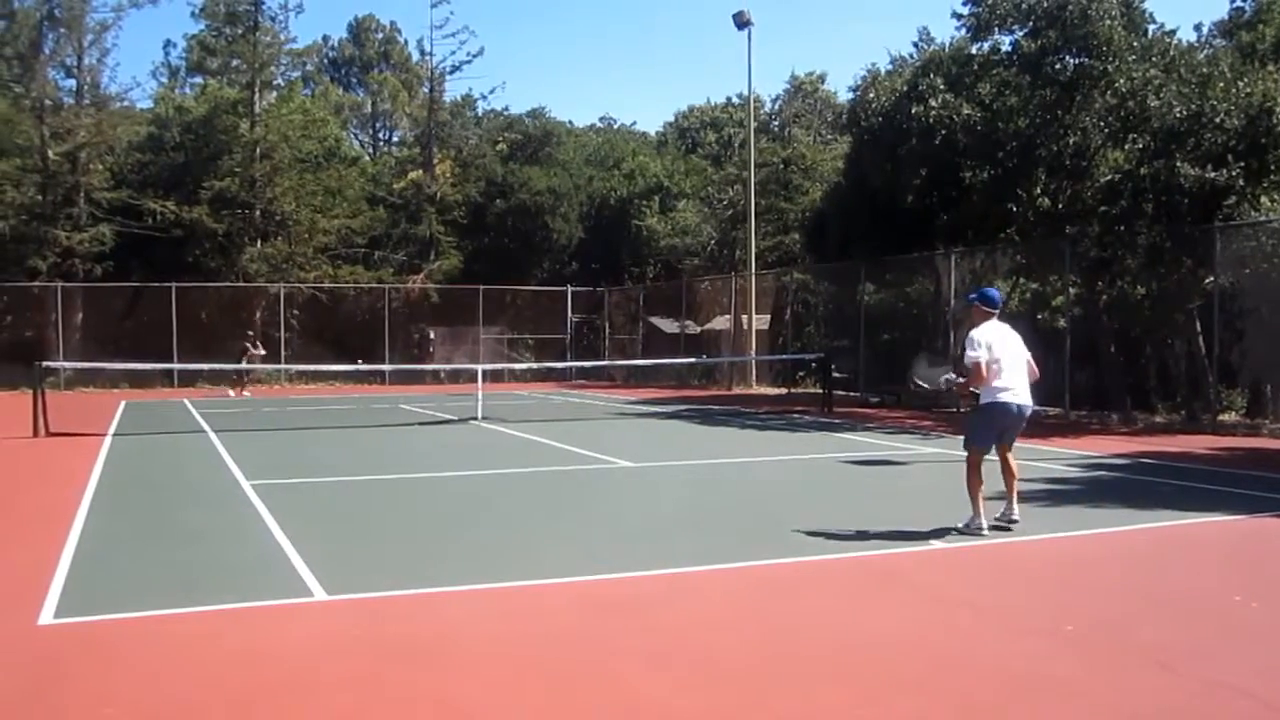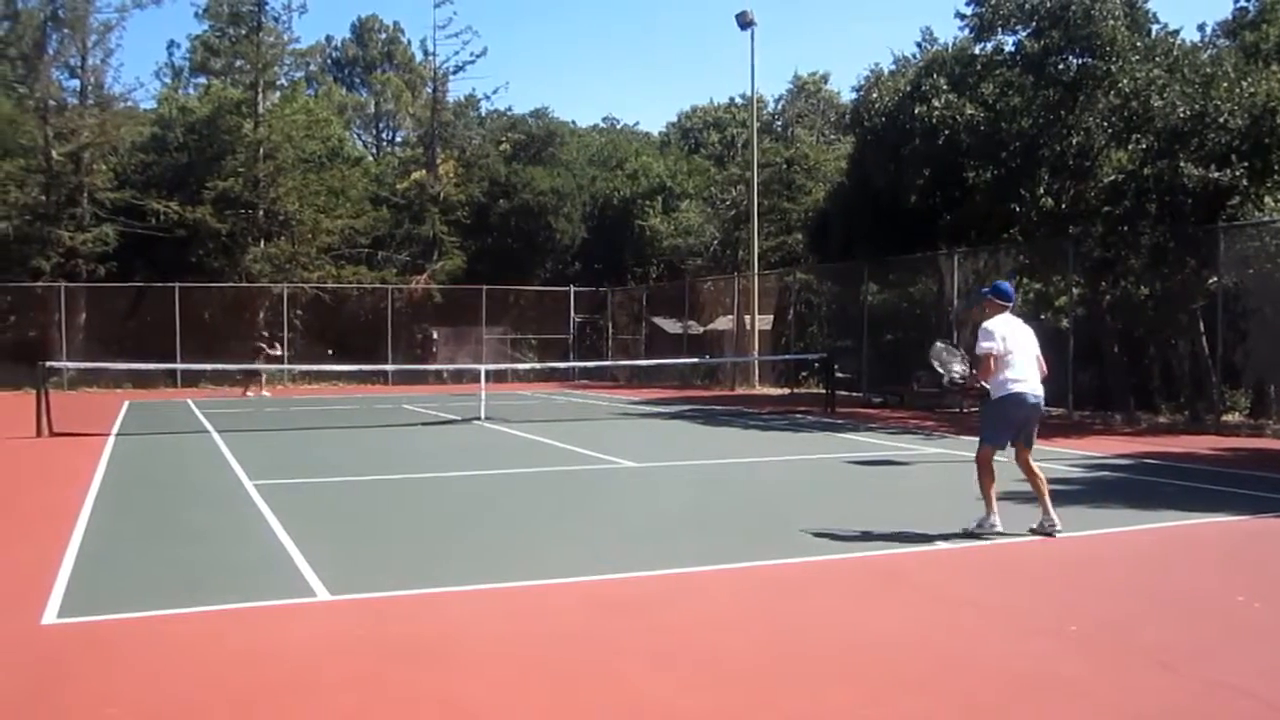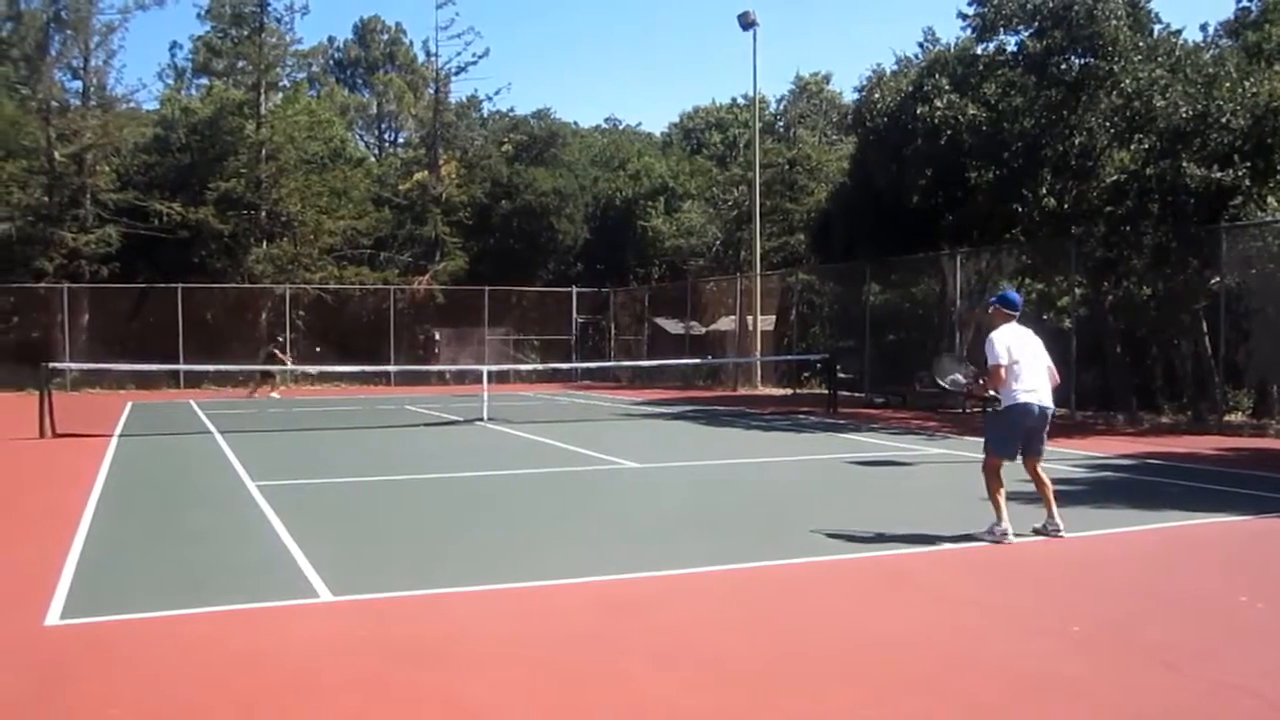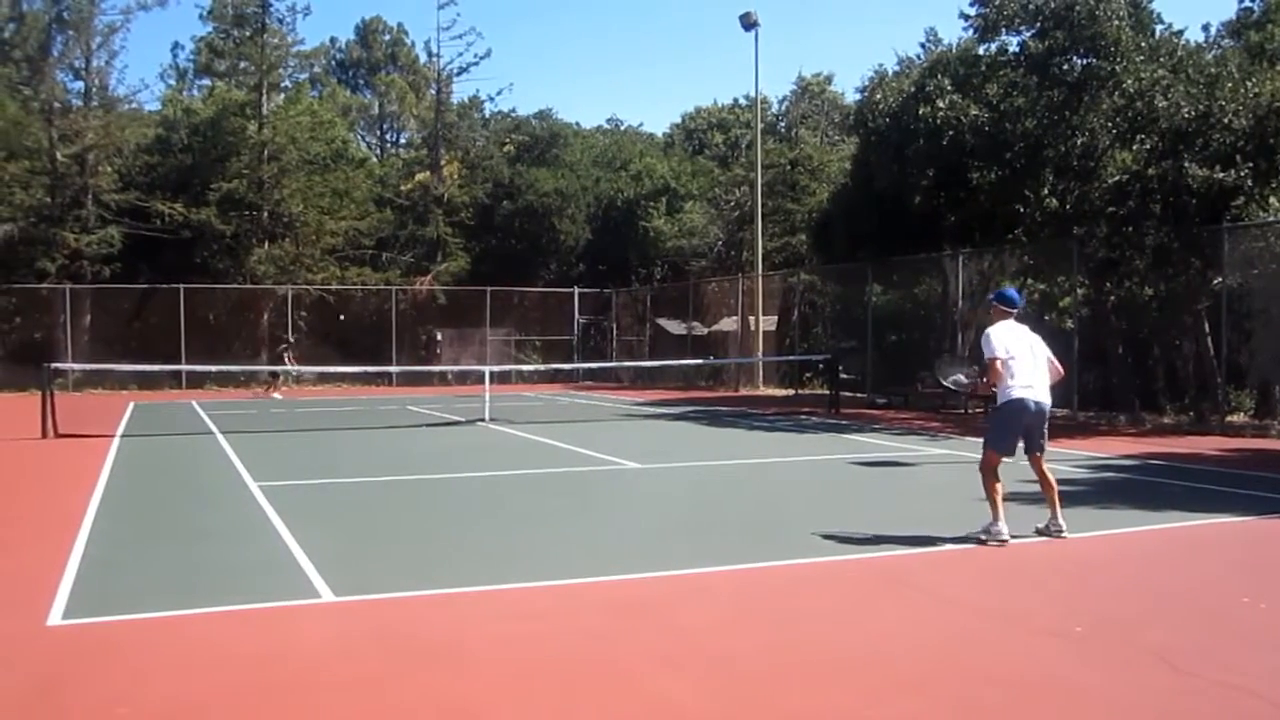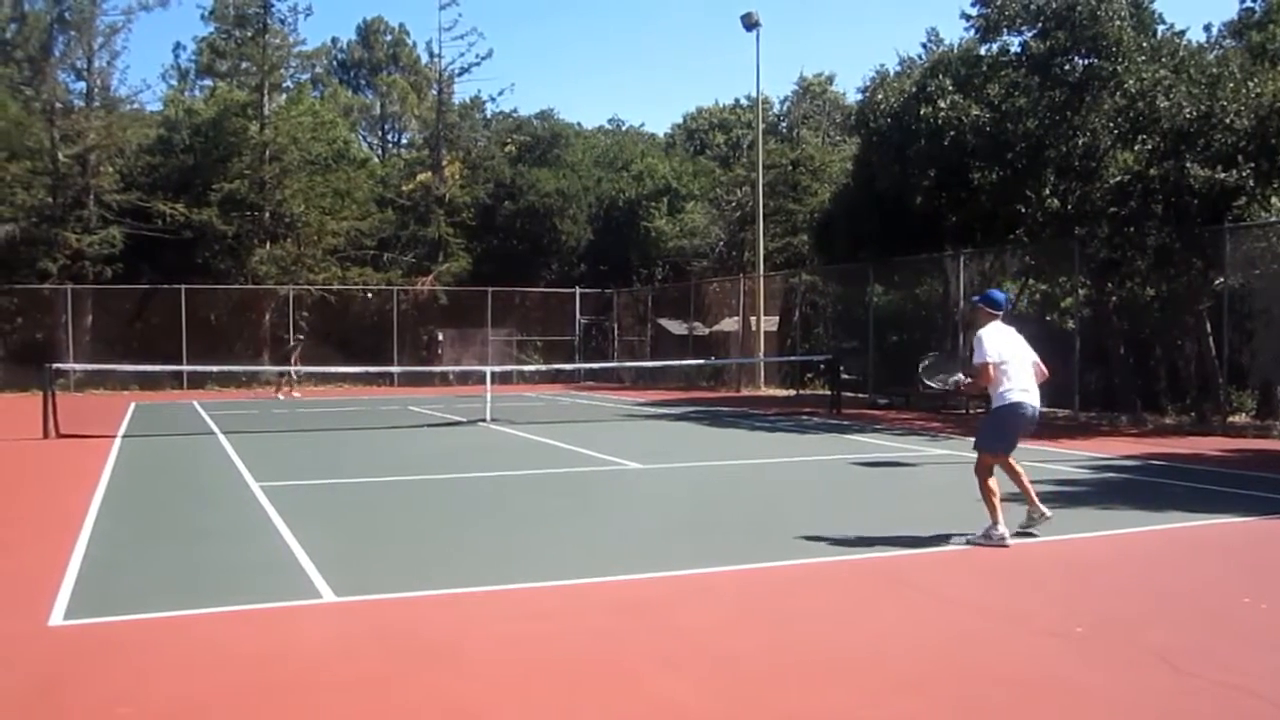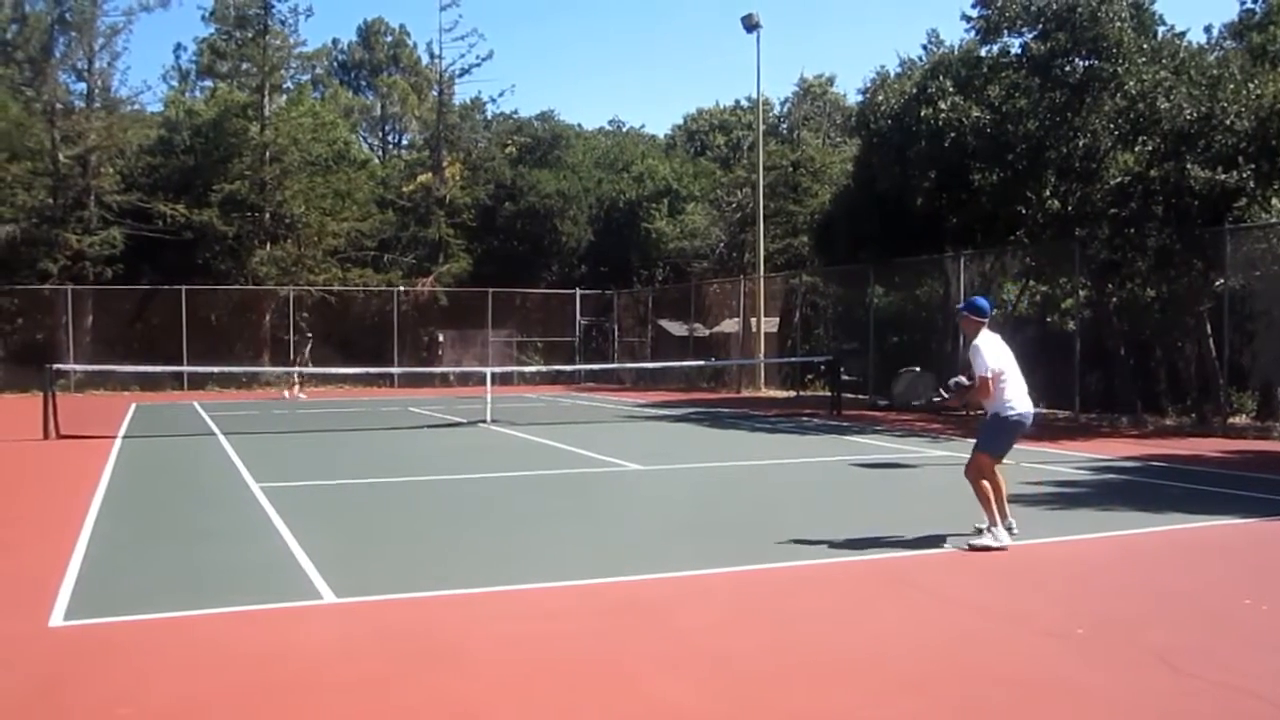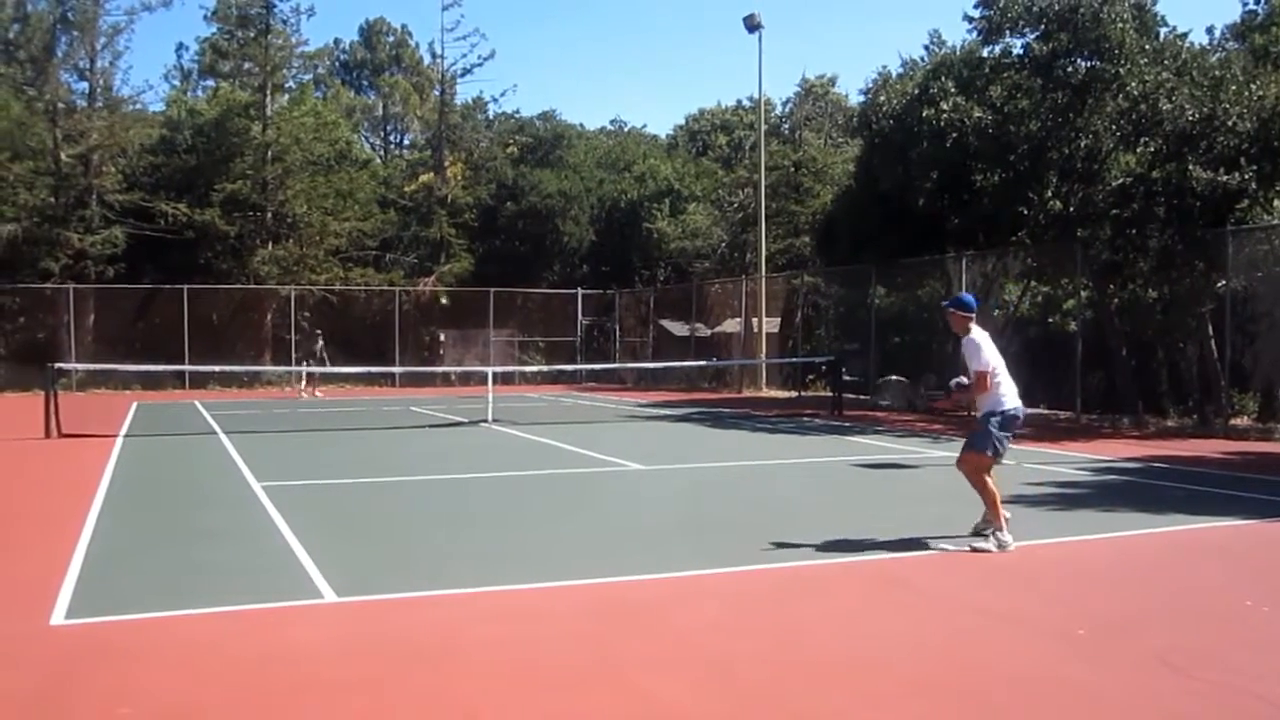
dt=0.2s
person 1, frame 1
left shoulder: (977, 335)
right shoulder: (1012, 334)
left elbow: (979, 375)
right elbow: (1034, 373)
left wrist: (965, 385)
left hip: (996, 404)
right hip: (1024, 404)
left knee: (974, 460)
right knee: (1004, 452)
left ankle: (978, 520)
right ankle: (1011, 508)
person 1, frame 2
left shoulder: (990, 326)
right shoulder: (1025, 328)
left elbow: (987, 367)
right elbow: (1042, 369)
left wrist: (976, 377)
left hip: (1009, 397)
right hip: (1035, 396)
left knee: (984, 457)
right knee: (1024, 458)
left ankle: (990, 518)
right ankle: (1049, 518)
person 1, frame 3
left shoulder: (997, 337)
right shoulder: (1034, 337)
left elbow: (999, 377)
right elbow: (1055, 379)
left wrist: (984, 386)
left hip: (1016, 407)
right hip: (1044, 406)
left knee: (991, 467)
right knee: (1033, 466)
left ankle: (1001, 524)
right ankle: (1053, 521)
person 1, frame 4
left shoulder: (993, 332)
right shoulder: (1031, 335)
left elbow: (996, 370)
right elbow: (1058, 372)
left wrist: (987, 385)
left hip: (1014, 403)
right hip: (1042, 403)
left knee: (988, 465)
right knee: (1038, 463)
left ankle: (997, 524)
right ankle: (1056, 521)
person 1, frame 5
left shoulder: (985, 335)
right shoulder: (1015, 335)
left elbow: (987, 375)
right elbow: (1042, 373)
left wrist: (973, 385)
left hip: (1008, 406)
right hip: (1031, 405)
left knee: (983, 468)
right knee: (1004, 459)
left ankle: (997, 529)
right ankle: (1036, 508)
person 1, frame 6
left shoulder: (980, 346)
right shoulder: (995, 340)
left elbow: (985, 391)
left wrist: (962, 398)
right wrist: (970, 393)
left hip: (1009, 414)
right hip: (1020, 411)
left knee: (974, 470)
right knee: (986, 465)
left ankle: (997, 531)
right ankle: (1004, 521)
person 1, frame 7
left shoulder: (974, 341)
right shoulder: (974, 338)
left elbow: (982, 386)
left wrist: (954, 396)
right wrist: (961, 389)
left hip: (1002, 410)
right hip: (995, 410)
left knee: (979, 470)
right knee: (966, 463)
left ankle: (1002, 535)
right ankle: (995, 515)
